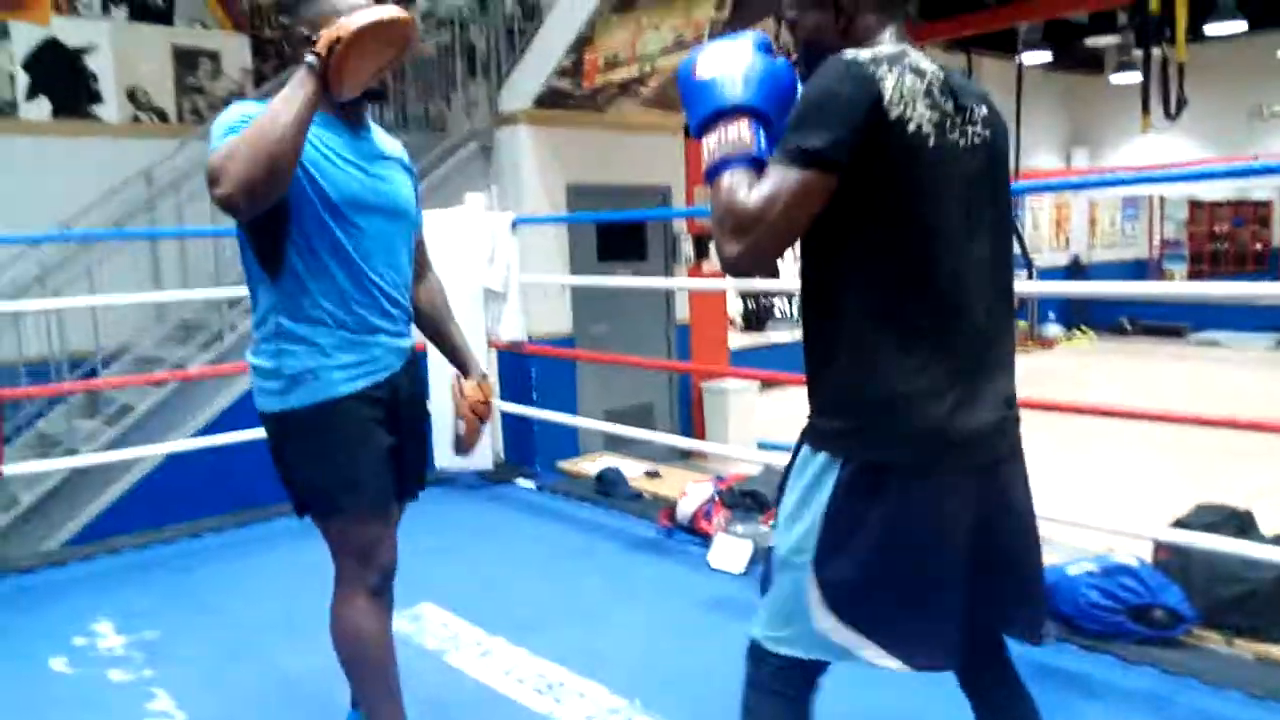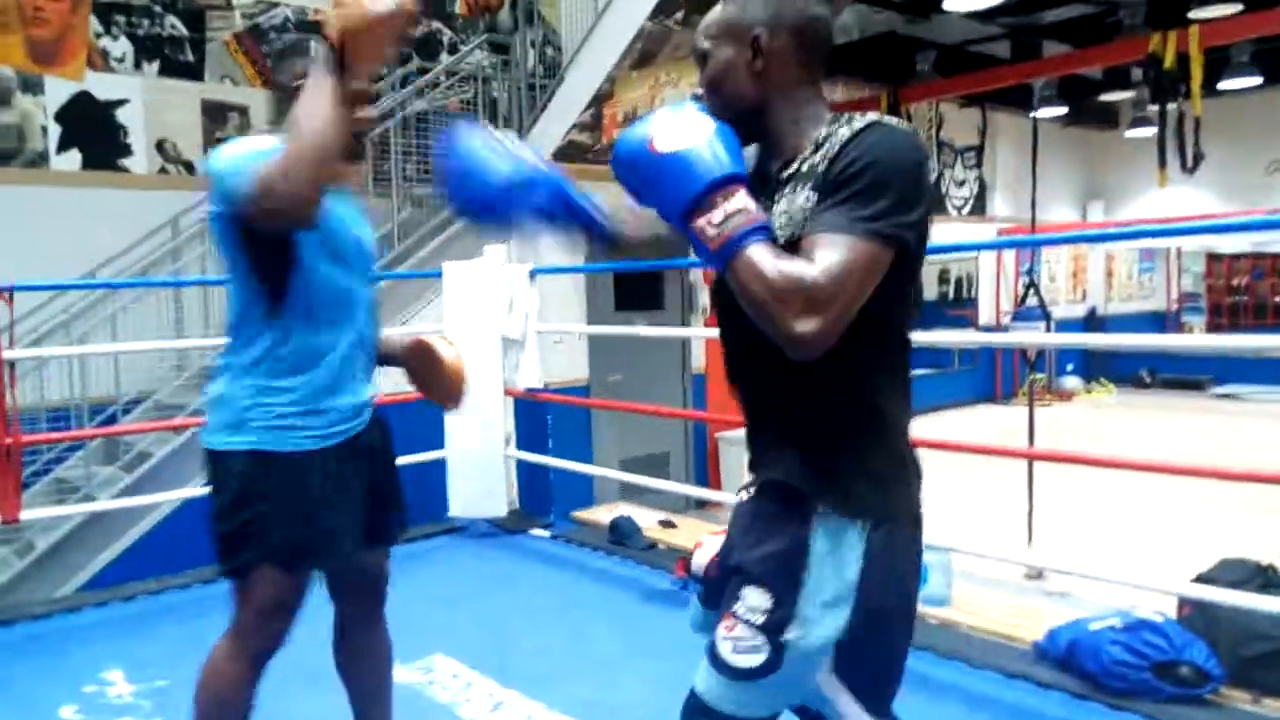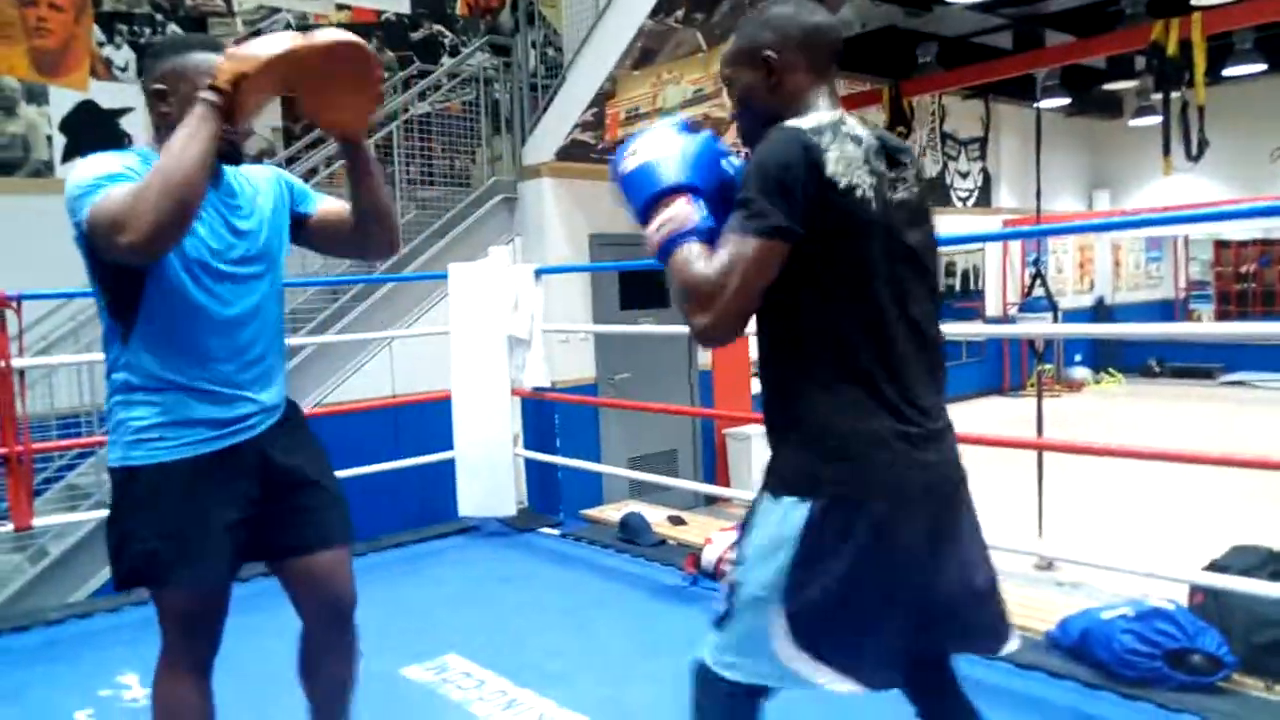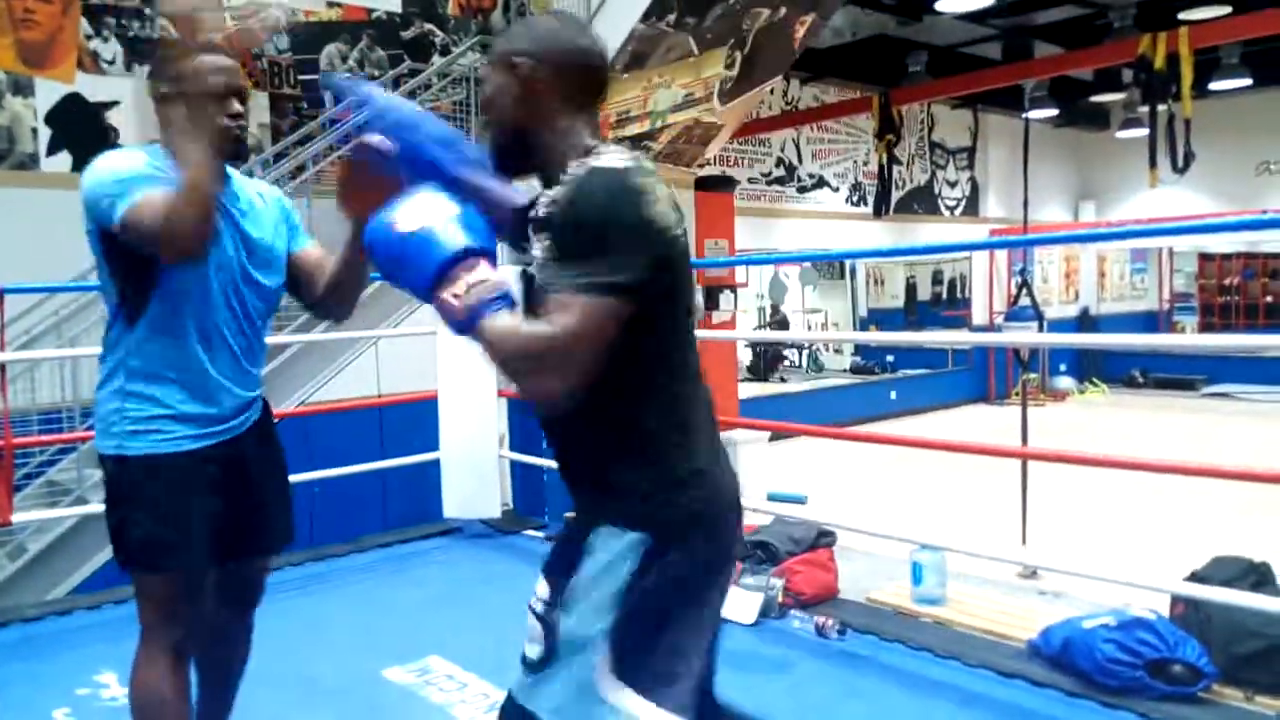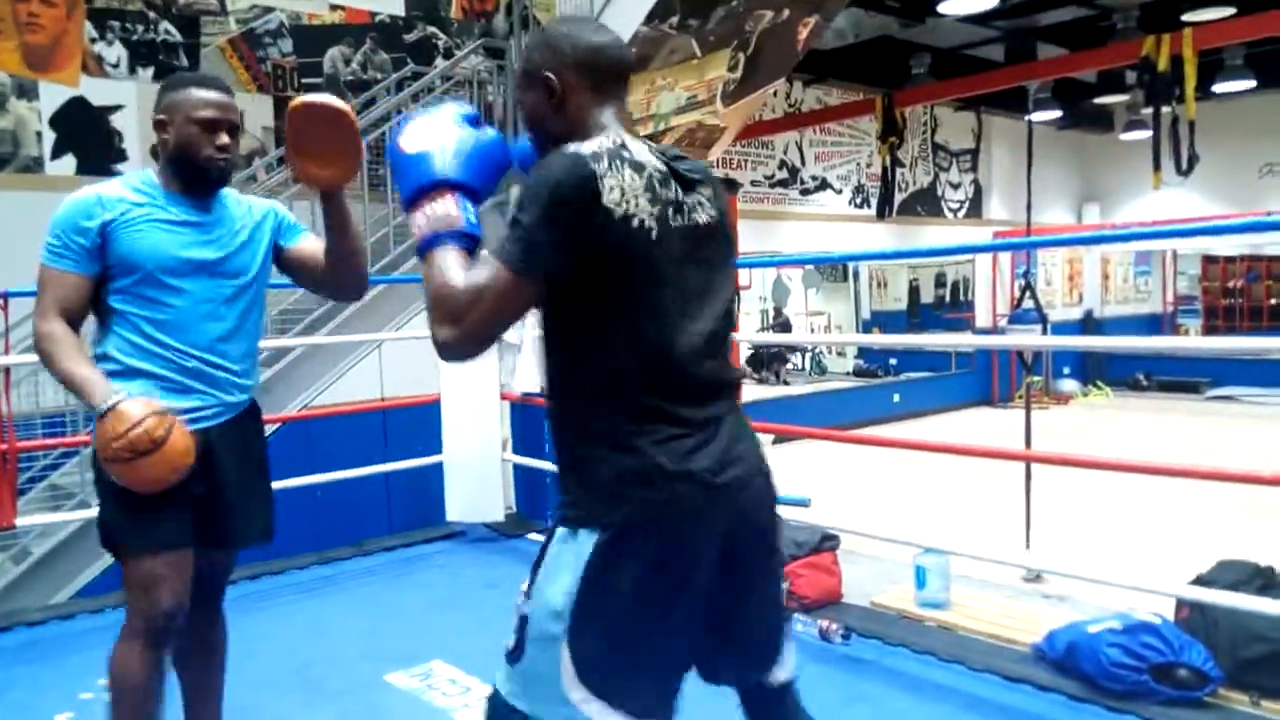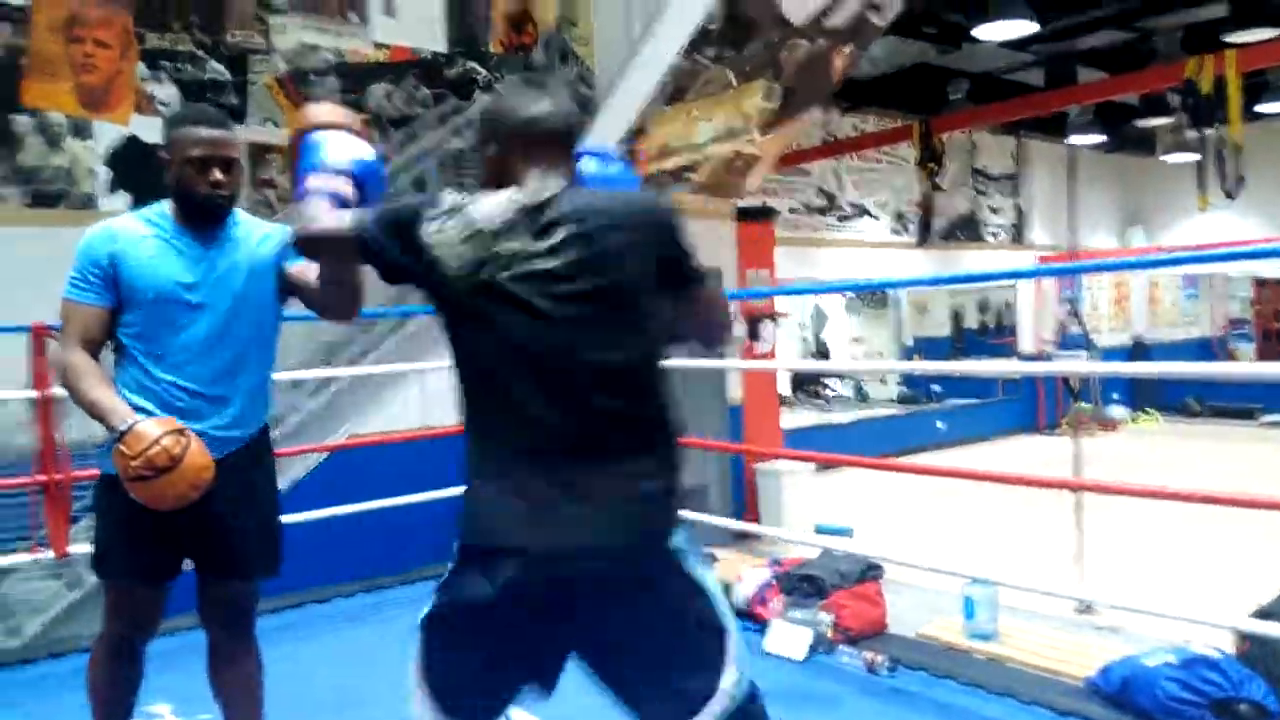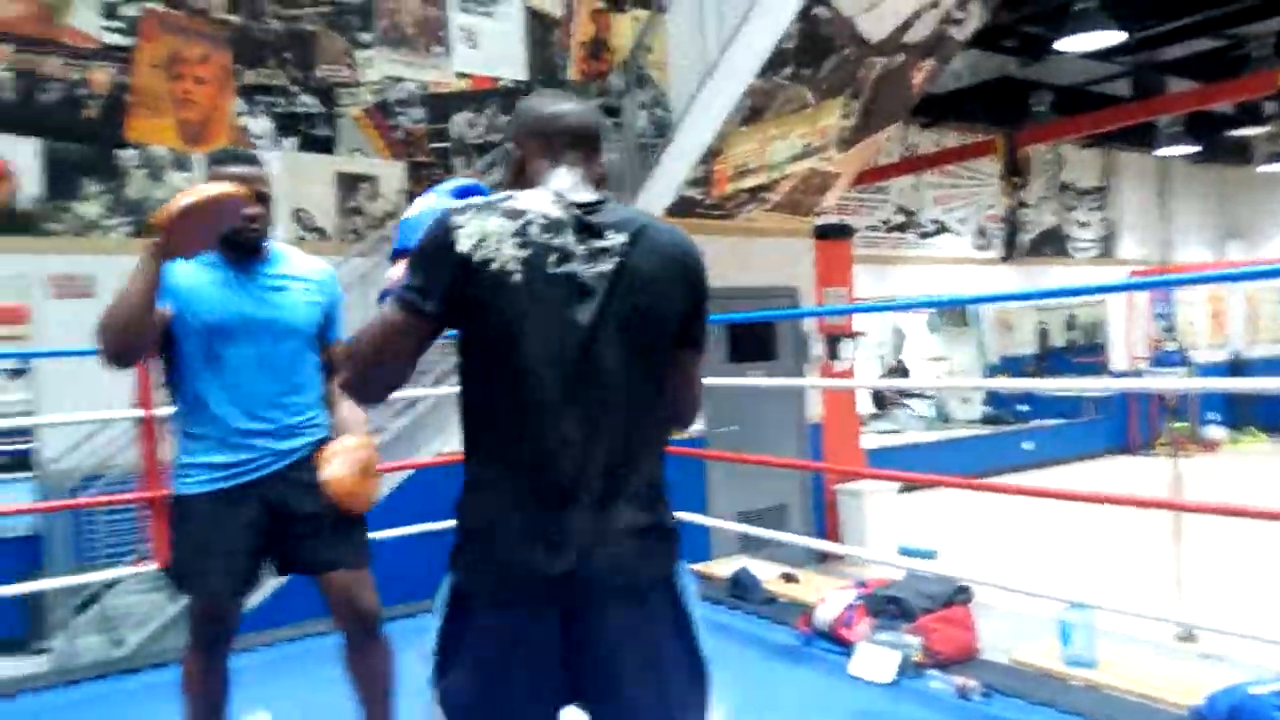
dt=0.5s
person 1, frame 1
left shoulder: (850, 85)
right shoulder: (977, 111)
left elbow: (749, 243)
left wrist: (726, 123)
left hip: (878, 441)
right hip: (981, 437)
right knee: (978, 648)
person 1, frame 2
left shoulder: (879, 154)
right shoulder: (758, 169)
left elbow: (810, 317)
right elbow: (651, 233)
left wrist: (717, 207)
right wrist: (551, 196)
left hip: (842, 498)
right hip: (789, 485)
person 1, frame 3
left shoulder: (792, 155)
right shoulder: (893, 159)
left elbow: (714, 315)
left wrist: (672, 213)
right wrist: (740, 216)
left hip: (839, 479)
right hip: (927, 468)
person 1, frame 4
left shoulder: (608, 190)
right shoulder: (614, 185)
left elbow: (549, 375)
left wrist: (466, 286)
left hip: (647, 515)
right hip: (694, 500)
person 1, frame 5
left shoulder: (571, 180)
right shoulder: (702, 184)
left elbow: (457, 331)
left wrist: (436, 205)
left hip: (634, 504)
right hip: (736, 483)
person 1, frame 6
left shoulder: (441, 232)
right shoulder: (644, 220)
left elbow: (315, 236)
right elbow: (712, 331)
left hip: (504, 547)
right hip: (631, 540)
person 1, frame 7
left shoulder: (466, 232)
right shoulder: (672, 251)
left elbow: (365, 379)
left wrist: (413, 272)
left hip: (505, 568)
right hip: (635, 564)
person 2, frame 1
left shoulder: (392, 153)
right shoulder: (257, 123)
right elbow: (238, 191)
left wrist: (467, 365)
right wrist: (314, 70)
left hip: (393, 376)
right hip: (316, 385)
left knee: (369, 563)
right knee: (367, 569)
person 2, frame 2
left shoulder: (338, 202)
right shoulder: (250, 161)
right elbow: (291, 199)
left wrist: (401, 351)
right wrist: (335, 69)
left hip: (349, 428)
right hip: (275, 437)
left knee: (365, 597)
right knee: (261, 625)
person 2, frame 3
left shoulder: (270, 187)
right shoulder: (107, 175)
left elbow: (379, 241)
right elbow: (140, 235)
left wrist: (352, 139)
right wrist: (208, 107)
left hip: (273, 431)
right hip: (172, 452)
left knee: (332, 601)
right knee: (192, 641)
person 2, frame 4
left shoulder: (267, 201)
right shoulder: (125, 175)
left elbow: (329, 302)
right elbow: (184, 239)
left wrist: (363, 225)
right wrist: (191, 129)
left hip: (244, 428)
right hip: (156, 439)
left knee: (239, 598)
right knee: (171, 625)
person 2, frame 5
left shoulder: (262, 218)
right shoulder: (97, 208)
left elbow: (349, 284)
right elbow: (52, 323)
left wrist: (331, 192)
right wrist: (108, 401)
left hip: (231, 430)
left knee: (206, 598)
right knee: (158, 607)
person 2, frame 6
left shoulder: (272, 244)
right shoulder: (112, 242)
left elbow: (342, 304)
right elbow: (76, 353)
right wrist: (127, 424)
left hip: (239, 462)
left knee: (233, 622)
right knee: (127, 628)
person 2, frame 7
left shoulder: (315, 275)
right shoulder: (177, 276)
left elbow: (339, 372)
right elbow: (118, 351)
left wrist: (351, 435)
right wrist: (155, 255)
left hip: (305, 465)
right hip: (213, 480)
left knee: (360, 606)
right knee: (211, 627)
